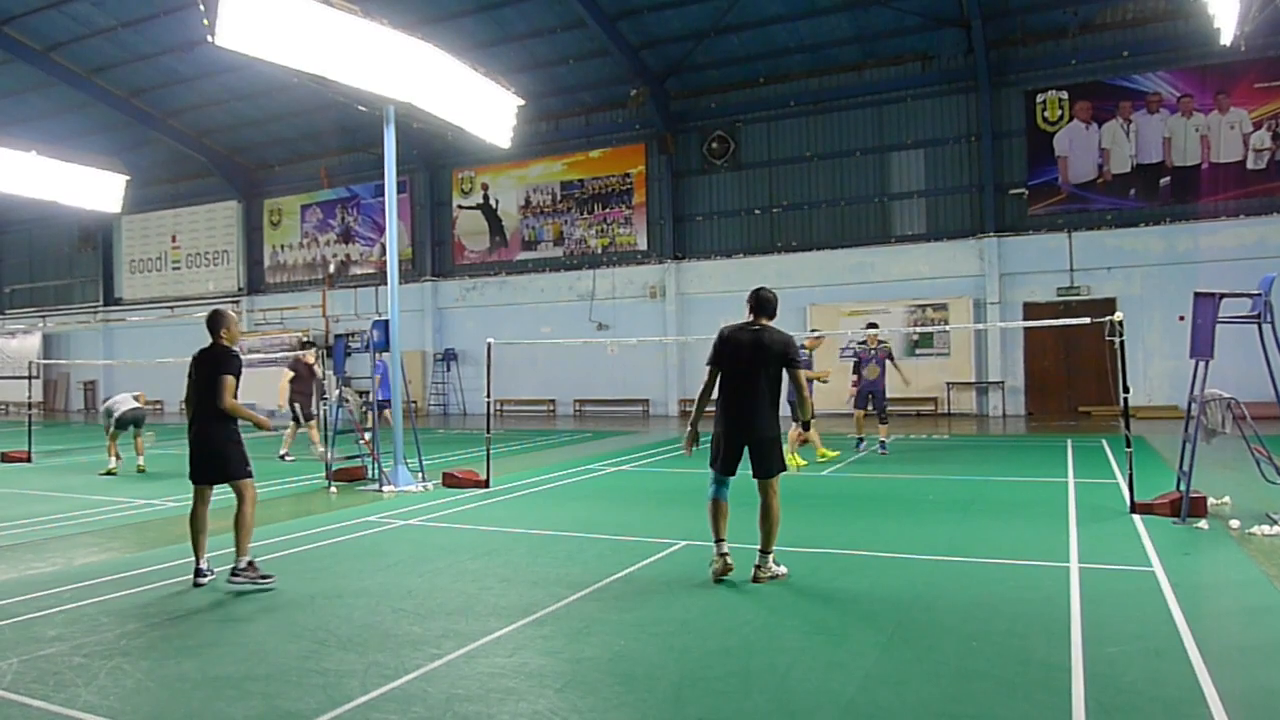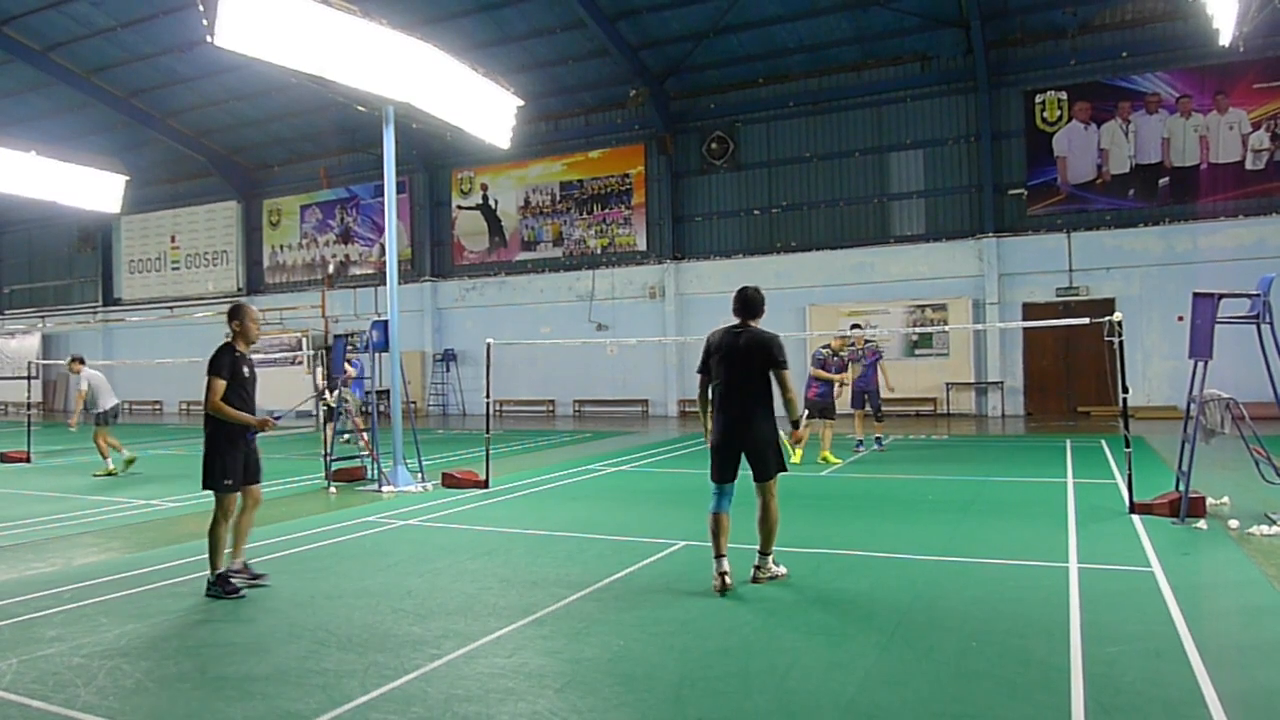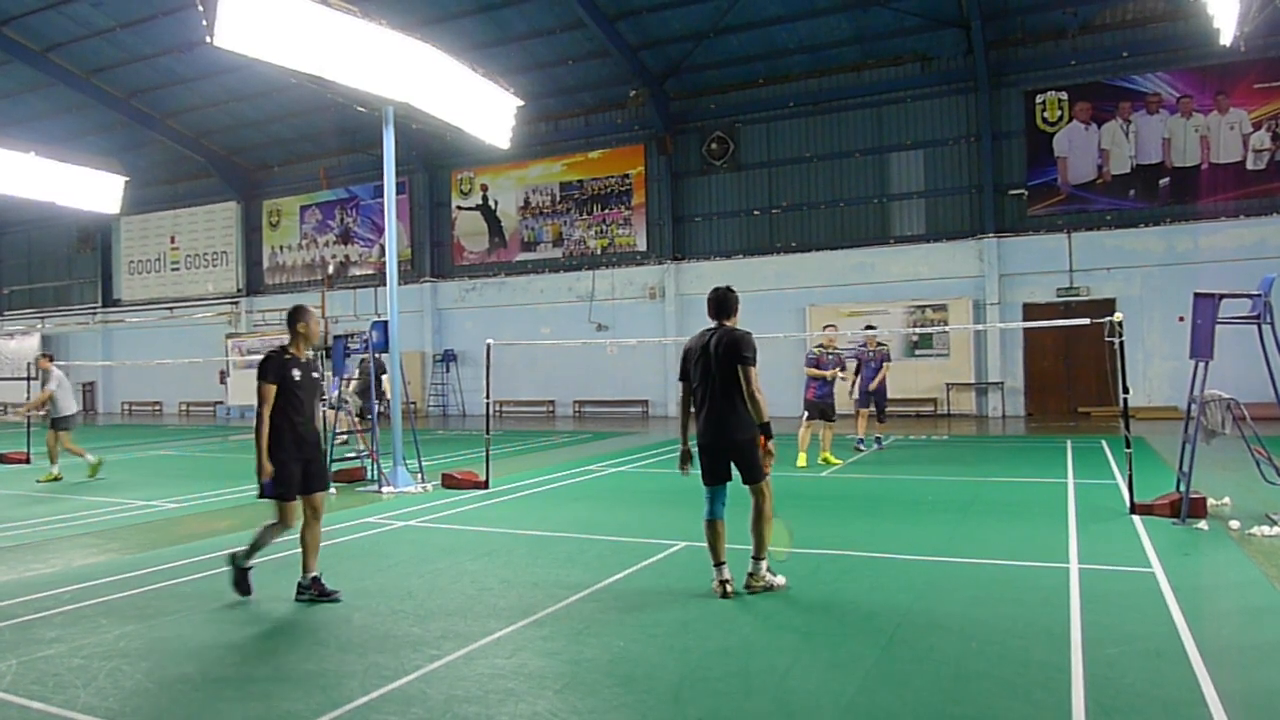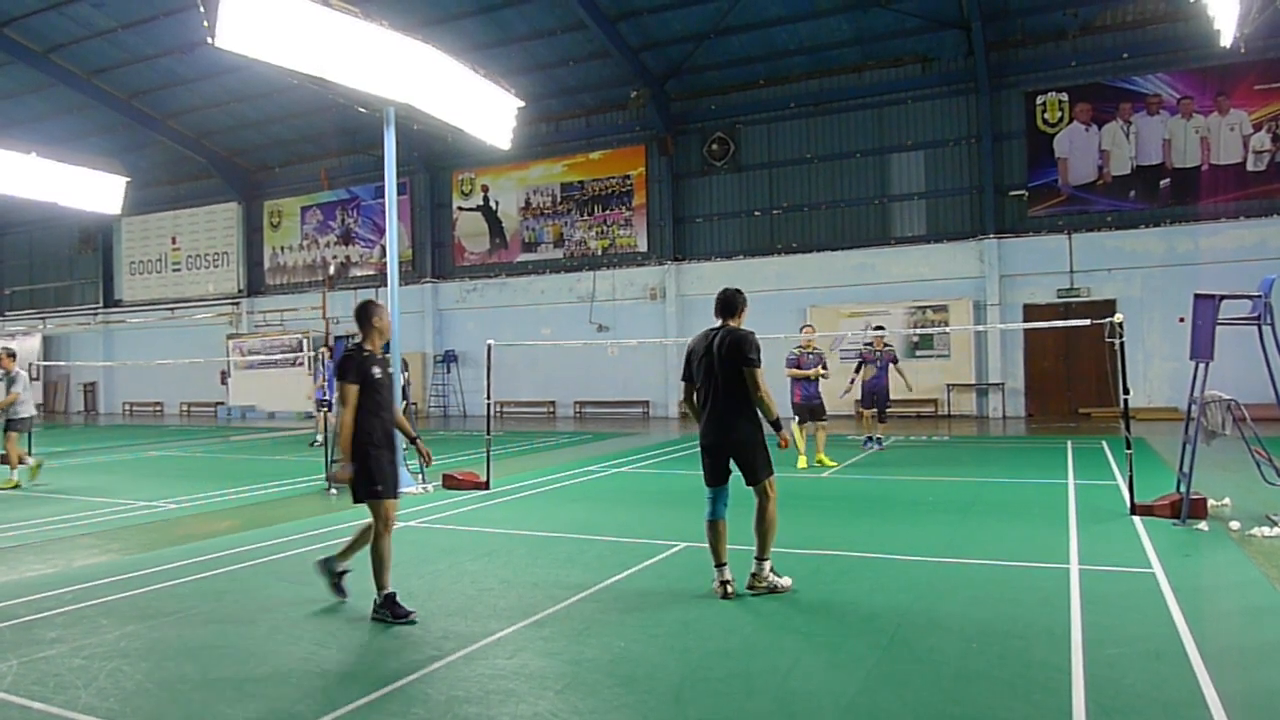
dt=0.5s
person 1, frame 1
left shoulder: (727, 334)
right shoulder: (784, 341)
left elbow: (709, 382)
right elbow: (802, 391)
left wrist: (694, 423)
right wrist: (805, 425)
left hip: (727, 425)
right hip: (764, 428)
left knee: (718, 484)
right knee: (769, 492)
left ankle: (721, 552)
right ankle: (764, 564)
person 1, frame 2
left shoulder: (714, 339)
right shoulder: (769, 341)
left elbow: (702, 389)
right elbow: (787, 392)
left wrist: (707, 422)
right wrist: (795, 425)
left hip: (723, 431)
right hip: (759, 431)
left knee: (721, 495)
right knee: (767, 494)
left ankle: (721, 568)
right ankle: (764, 564)
person 1, frame 3
left shoulder: (692, 344)
right shoulder: (740, 339)
left elbow: (685, 399)
right elbow: (751, 390)
left wrist: (684, 444)
right wrist: (767, 434)
left hip: (707, 435)
right hip: (741, 431)
left knee: (714, 500)
right knee: (761, 495)
left ankle: (721, 576)
right ankle: (758, 572)
person 1, frame 4
left shoulder: (696, 343)
right shoulder: (743, 338)
left elbow: (688, 397)
right elbow: (758, 391)
right wrist: (778, 426)
left hip: (711, 435)
right hip: (744, 432)
left knee: (716, 501)
right knee: (766, 495)
left ankle: (722, 577)
right ankle: (761, 573)
person 2, frame 1
left shoulder: (198, 358)
right shoulder: (229, 357)
left elbow: (190, 400)
right elbow: (225, 402)
right wrist: (257, 419)
left hip: (199, 437)
right hip: (223, 436)
left knee: (201, 501)
right knee: (247, 496)
left ankle: (201, 567)
right ankle: (242, 566)
person 2, frame 2
left shoulder: (245, 357)
right shoulder: (224, 357)
right elbow: (212, 404)
right wrist: (253, 421)
left hip: (244, 441)
right hip: (225, 444)
left knee: (252, 501)
right knee: (226, 509)
left ankle: (236, 565)
right ankle: (216, 578)
person 2, frame 3
left shoulder: (312, 365)
right shoulder: (274, 362)
right elbow: (264, 412)
left wrist: (318, 445)
right wrist: (263, 458)
left hip: (312, 450)
right hip: (284, 453)
left knee: (315, 512)
right knee: (286, 520)
left ankle: (308, 582)
right ankle: (243, 560)
person 2, frame 4
left shoulder: (382, 359)
right shoulder: (352, 360)
right elbow: (345, 414)
left wrist: (415, 440)
right wrist: (343, 461)
left hip: (386, 452)
right hip: (366, 455)
left knee: (382, 521)
right knee: (384, 521)
left ankle: (334, 564)
right ankle: (384, 599)
